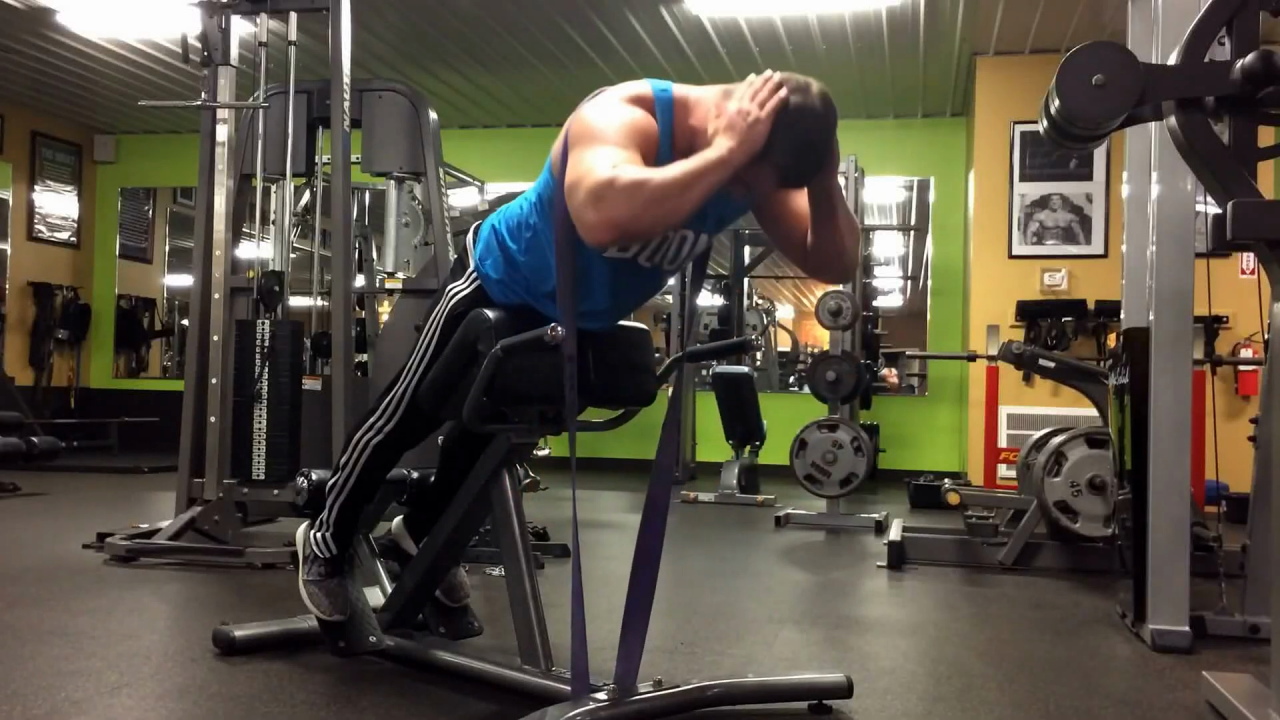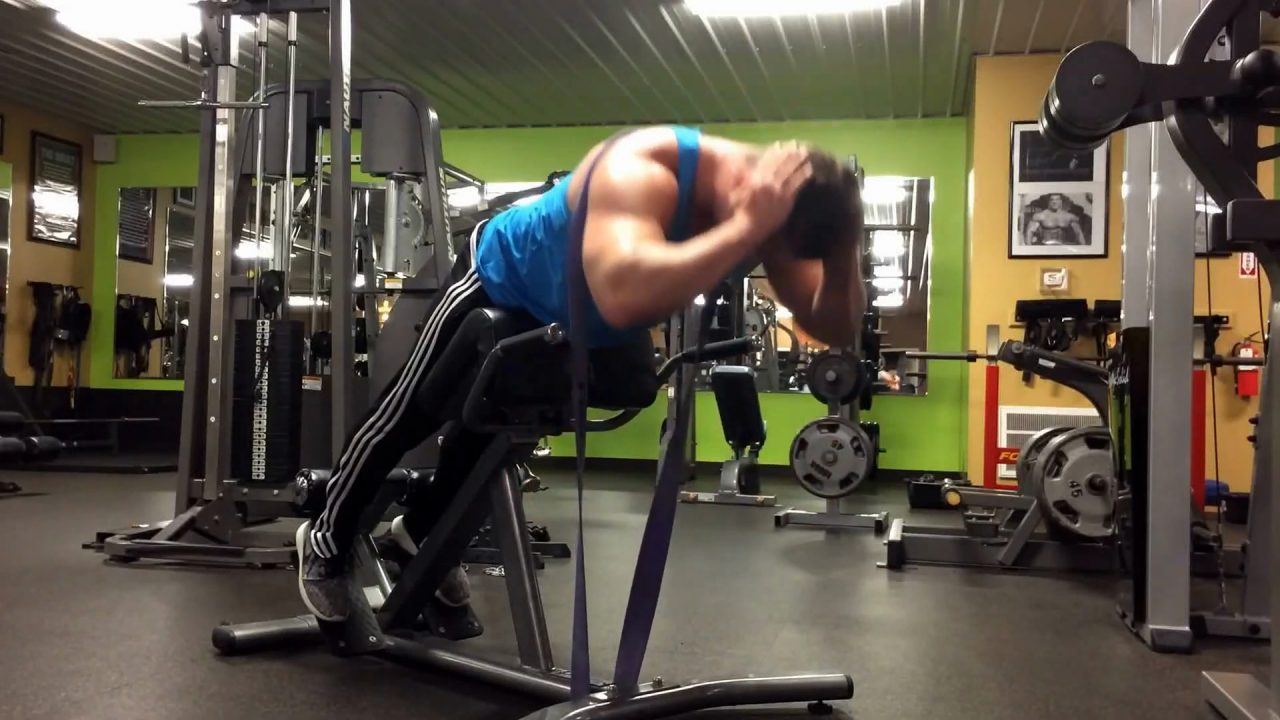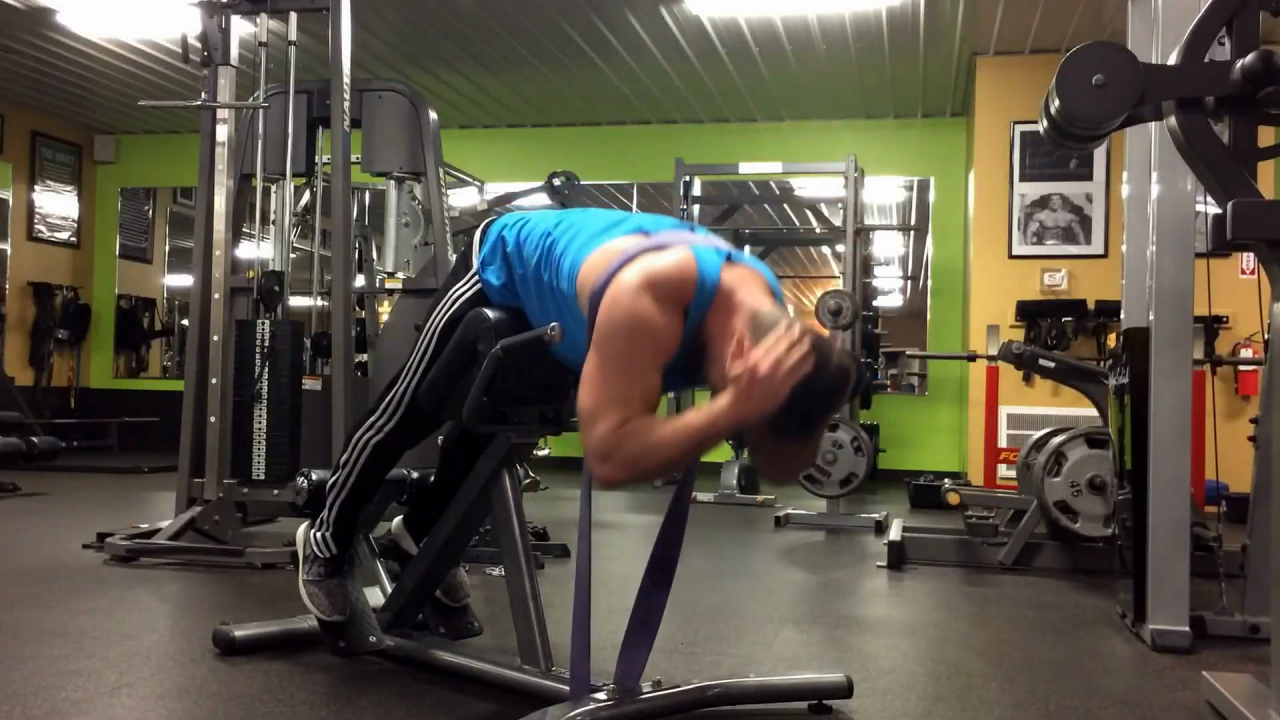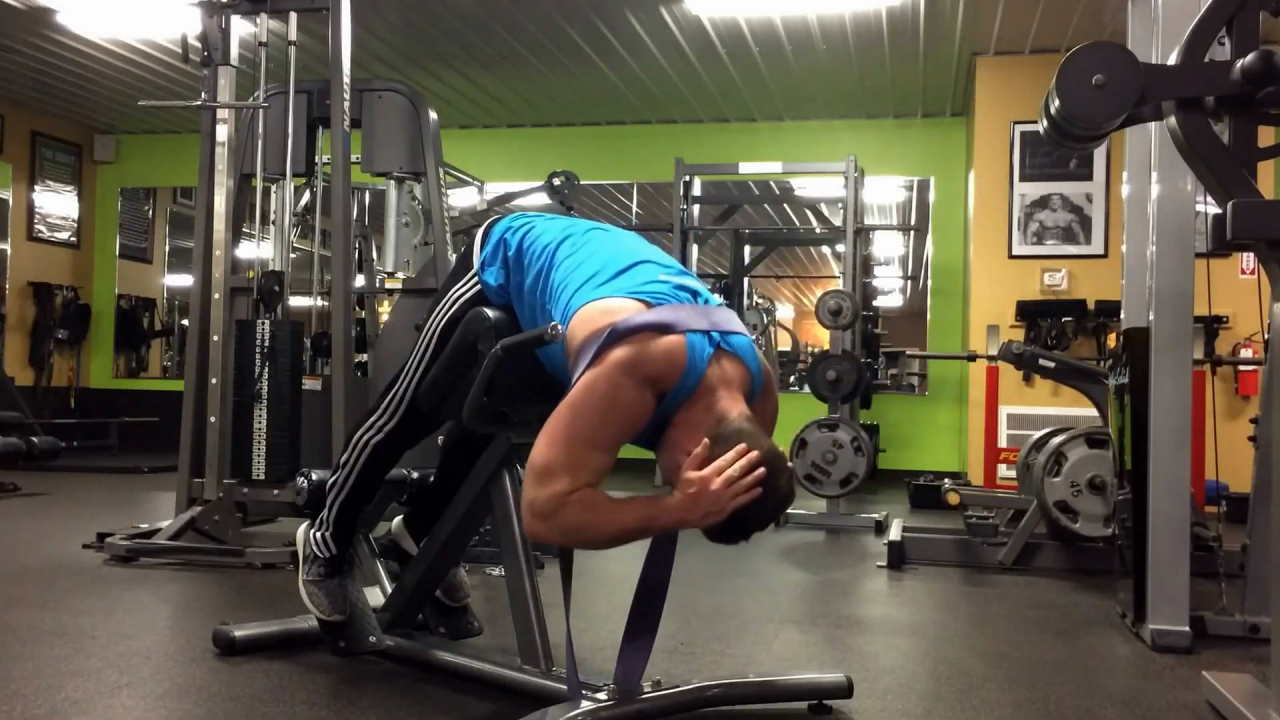
dt=0.3s
person 1, frame 1
left shoulder: (750, 168)
right shoulder: (624, 116)
left elbow: (835, 267)
right elbow: (604, 216)
left wrist: (823, 180)
right wrist: (726, 150)
left hip: (582, 323)
right hip: (501, 283)
left knee: (494, 432)
right knee: (404, 423)
left ankle: (420, 532)
right ankle: (327, 542)
person 1, frame 2
left shoulder: (761, 204)
right shoulder: (642, 170)
left elbow: (836, 328)
right elbow: (623, 293)
left wrist: (841, 245)
right wrist: (749, 228)
left hip: (572, 327)
right hip: (502, 283)
right knee: (405, 420)
left ankle: (421, 532)
right ankle: (327, 544)
person 1, frame 3
left shoulder: (771, 315)
right shoulder: (651, 297)
left elbow: (785, 464)
right elbow: (610, 454)
left wrist: (802, 426)
right wrist: (732, 403)
left hip: (563, 288)
right hip: (506, 267)
right knee: (408, 418)
left ankle: (421, 530)
right ankle: (326, 544)
person 1, frame 4
left shoulder: (754, 390)
right shoulder: (634, 365)
right elbow: (545, 512)
right wrist: (682, 508)
right hip: (509, 263)
right knee: (407, 419)
left ankle: (422, 530)
right ankle: (326, 545)
